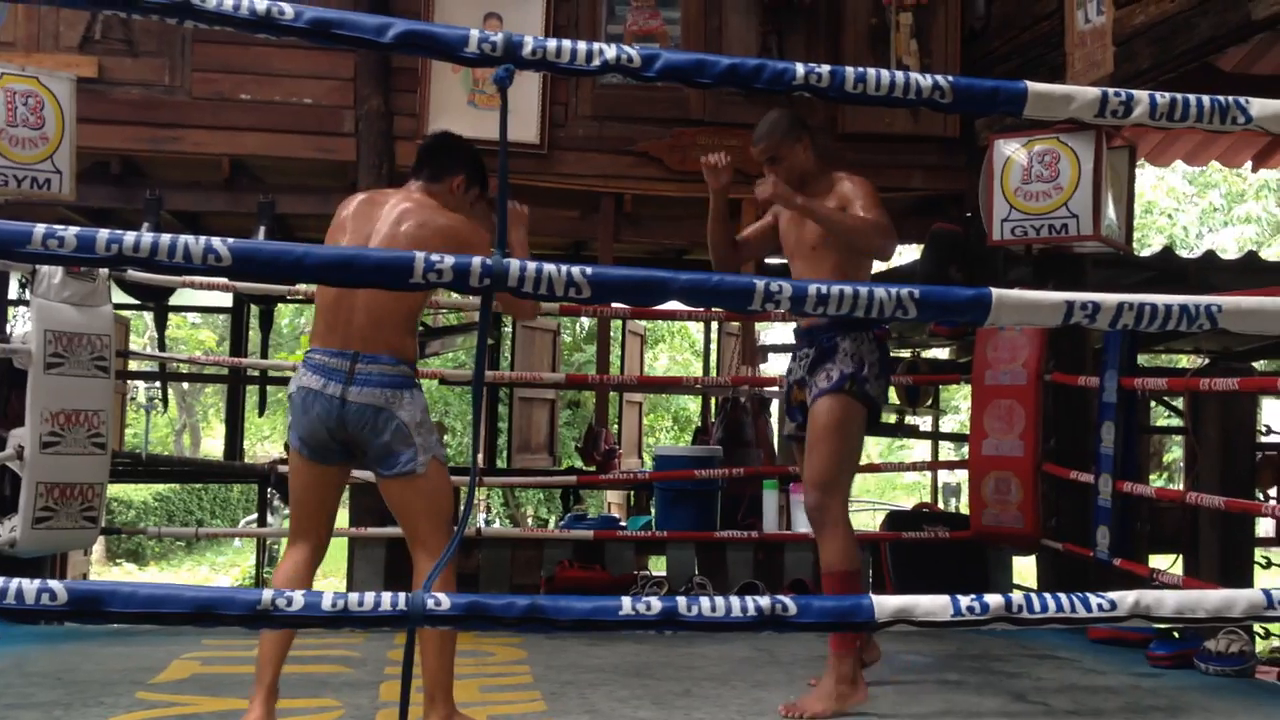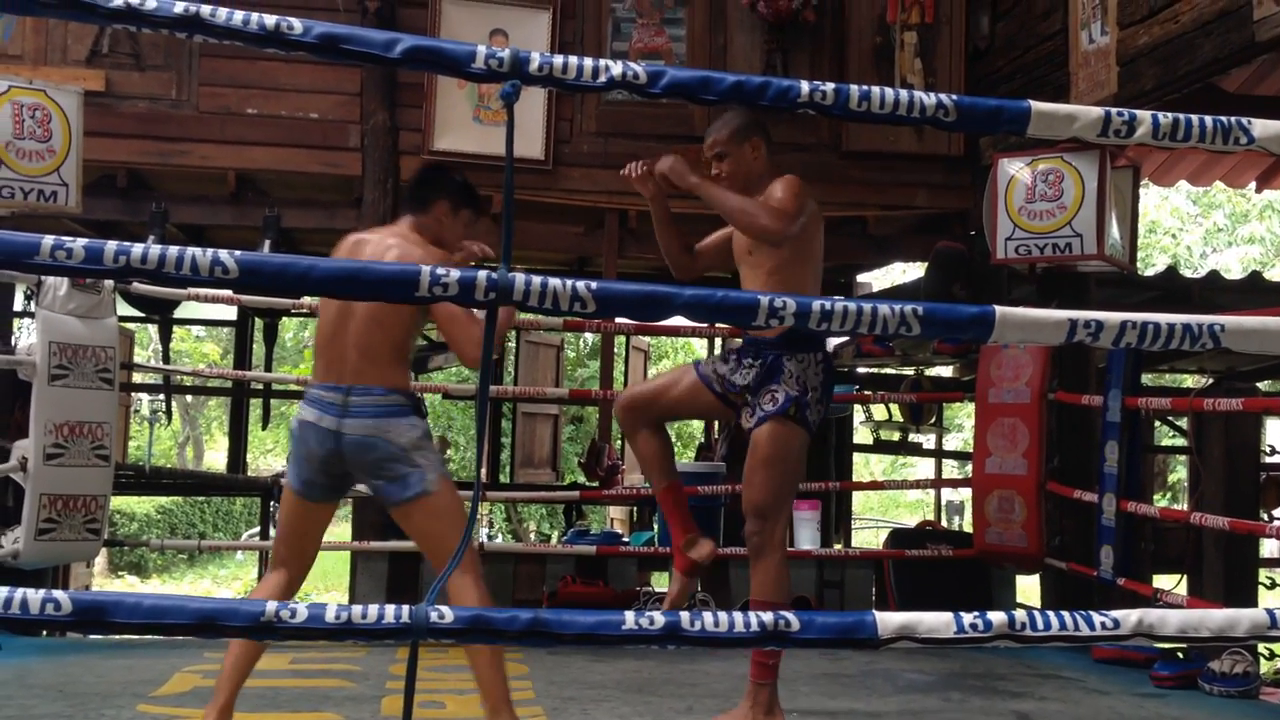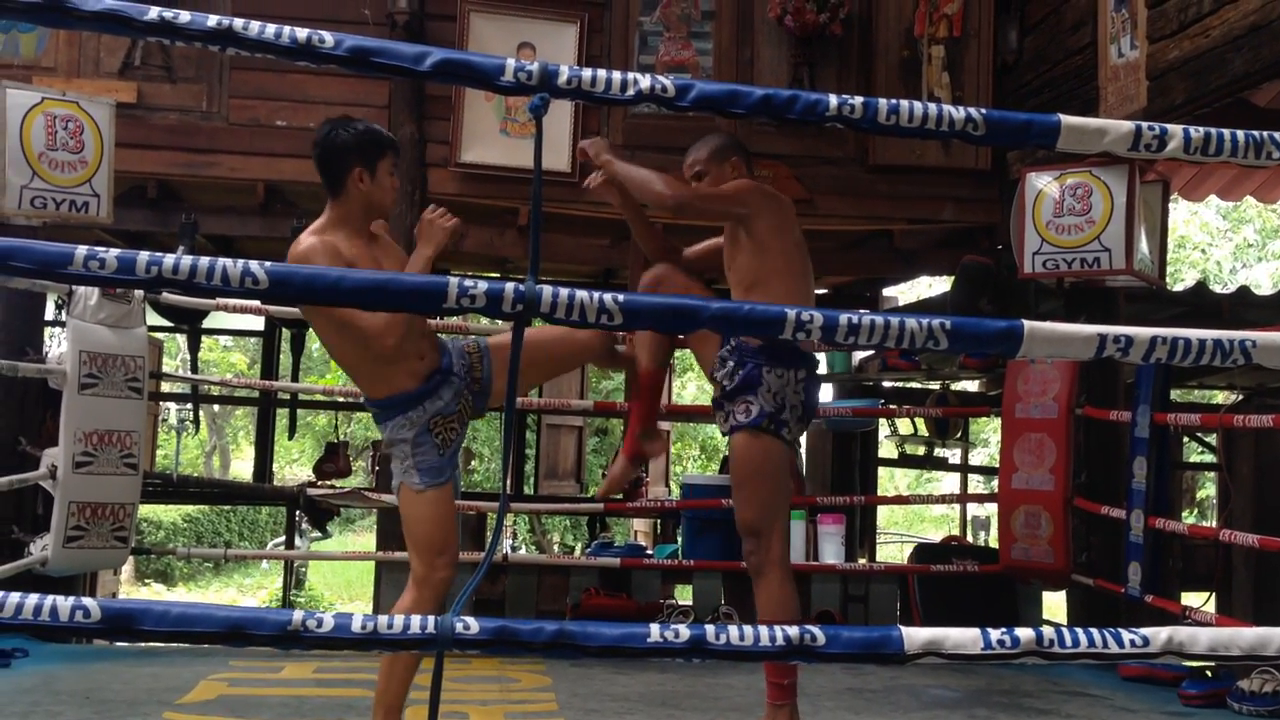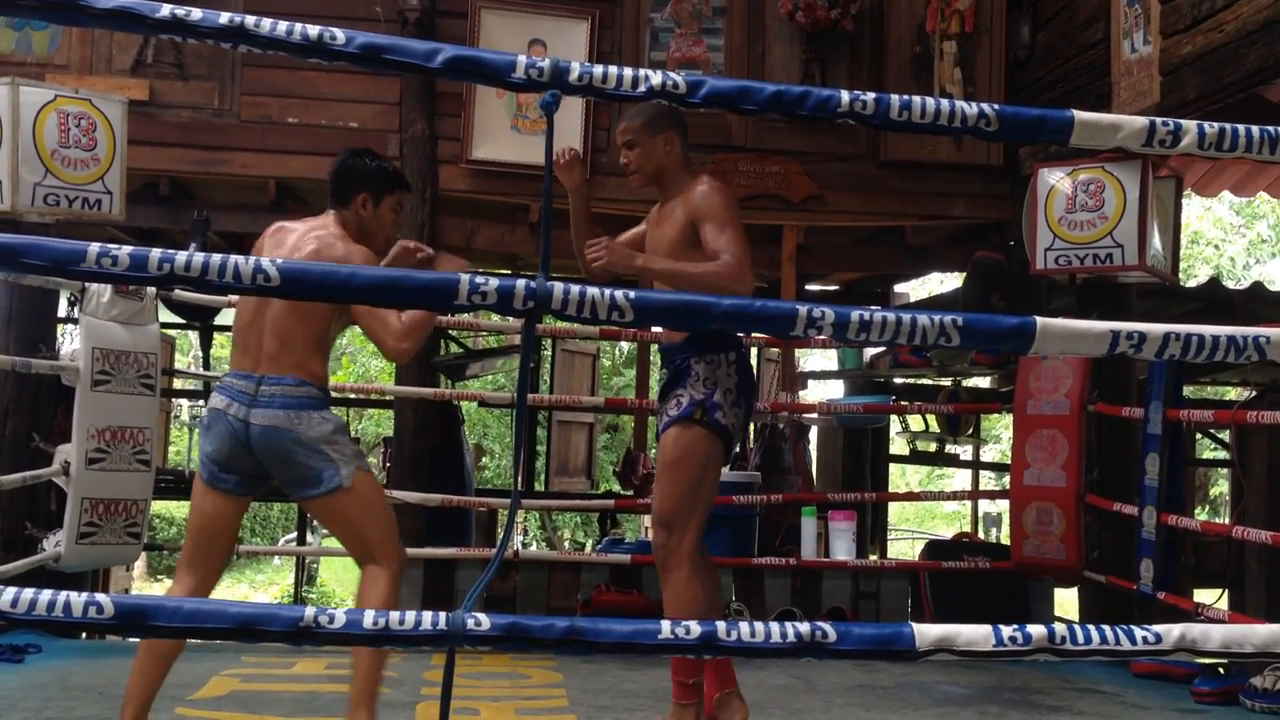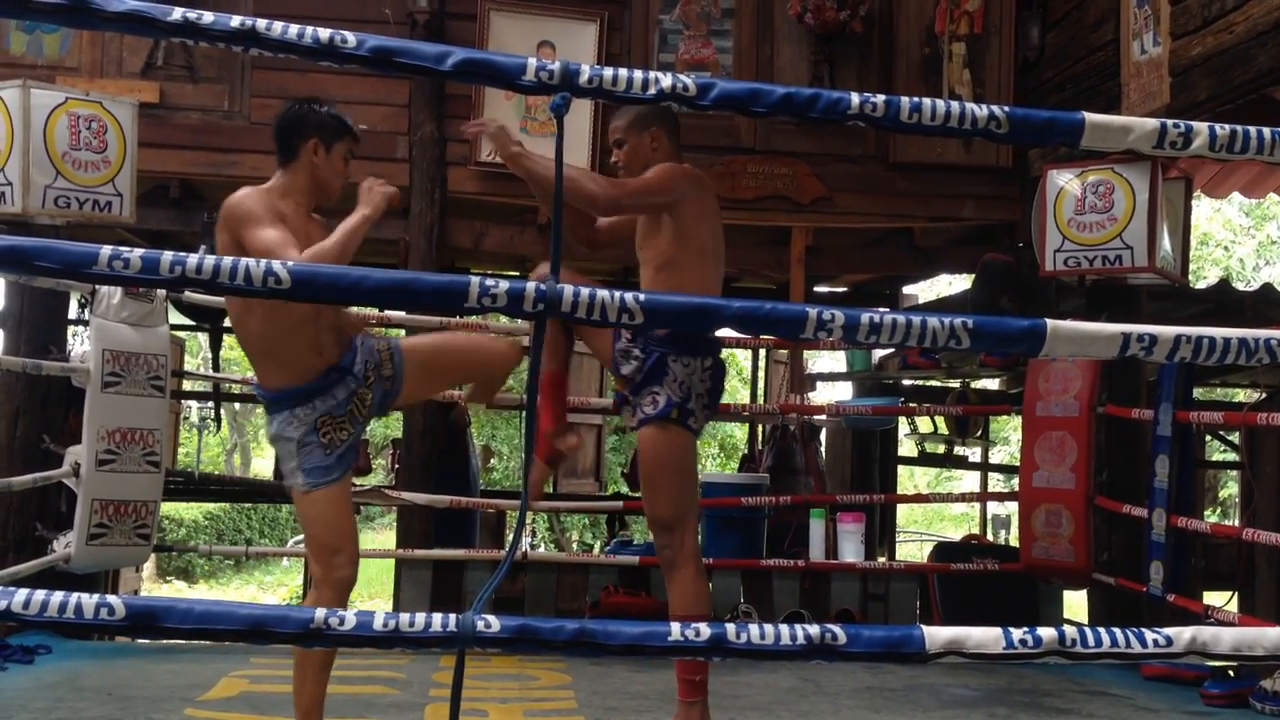
dt=1s
person 1, frame 1
left shoulder: (850, 190)
right shoulder: (789, 210)
left elbow: (882, 242)
right elbow: (726, 259)
left wrist: (797, 200)
right wrist: (718, 196)
left hip: (847, 350)
right hip: (807, 354)
left knee: (825, 503)
right knee: (821, 509)
right ankle: (857, 640)
person 1, frame 2
left shoulder: (788, 191)
right shoulder: (740, 214)
left elbow: (779, 229)
right elbow: (686, 265)
left wrist: (691, 183)
right wrist: (655, 201)
left hip: (792, 365)
right hip: (746, 360)
left knee: (763, 531)
right knee: (633, 405)
right ankle: (686, 545)
person 1, frame 3
left shoulder: (755, 200)
right shoulder: (741, 231)
left elbow: (673, 199)
right elbow: (671, 258)
left wrist: (610, 158)
right wrist: (623, 197)
left hip: (773, 376)
right hip: (746, 365)
left knee: (763, 550)
right knee: (657, 281)
right ankle: (636, 444)
person 1, frame 4
left shoulder: (707, 196)
right shoulder: (660, 213)
left elbow: (739, 281)
right elbow: (597, 267)
left wrist: (641, 264)
right wrist: (577, 194)
left hip: (709, 373)
right hip: (681, 375)
left knee: (673, 545)
right knee: (678, 545)
person 1, frame 5
left shoulder: (679, 181)
right shoulder: (663, 203)
left elbow: (604, 193)
right elbow: (588, 230)
left wrist: (516, 151)
right wrist: (543, 181)
left hip: (677, 367)
right hip: (645, 352)
left knee: (675, 542)
right knee: (550, 279)
right ankle: (550, 438)
person 2, frame 1
left shoulder: (352, 206)
right shoulder: (451, 227)
right elbow: (521, 307)
right wrist: (517, 238)
left hip: (317, 382)
right hip: (387, 391)
left knee: (305, 546)
right knee: (431, 555)
person 2, frame 2
left shoulder: (348, 244)
right shoulder: (427, 259)
right elbow: (474, 352)
right wrist: (506, 298)
left hip: (318, 416)
right hip: (385, 423)
left knee: (281, 575)
right knee: (463, 572)
person 2, frame 3
left shoulder: (375, 232)
right shoulder: (312, 253)
right elbow: (386, 331)
right wrist: (426, 250)
left hip: (457, 368)
right hip: (411, 417)
left knee: (590, 336)
right knee: (431, 575)
person 2, frame 4
left shoulder: (274, 234)
right shoulder: (349, 253)
right elbow: (398, 342)
left wrist: (387, 264)
left hip: (230, 407)
right hip: (295, 415)
left knee: (193, 579)
right knee: (384, 562)
person 2, frame 5
left shoulder: (312, 221)
right shoulder: (242, 207)
right wrist: (364, 213)
left hip: (360, 368)
right hip: (305, 410)
left knee: (503, 354)
right knee: (333, 575)
left ankle: (476, 399)
